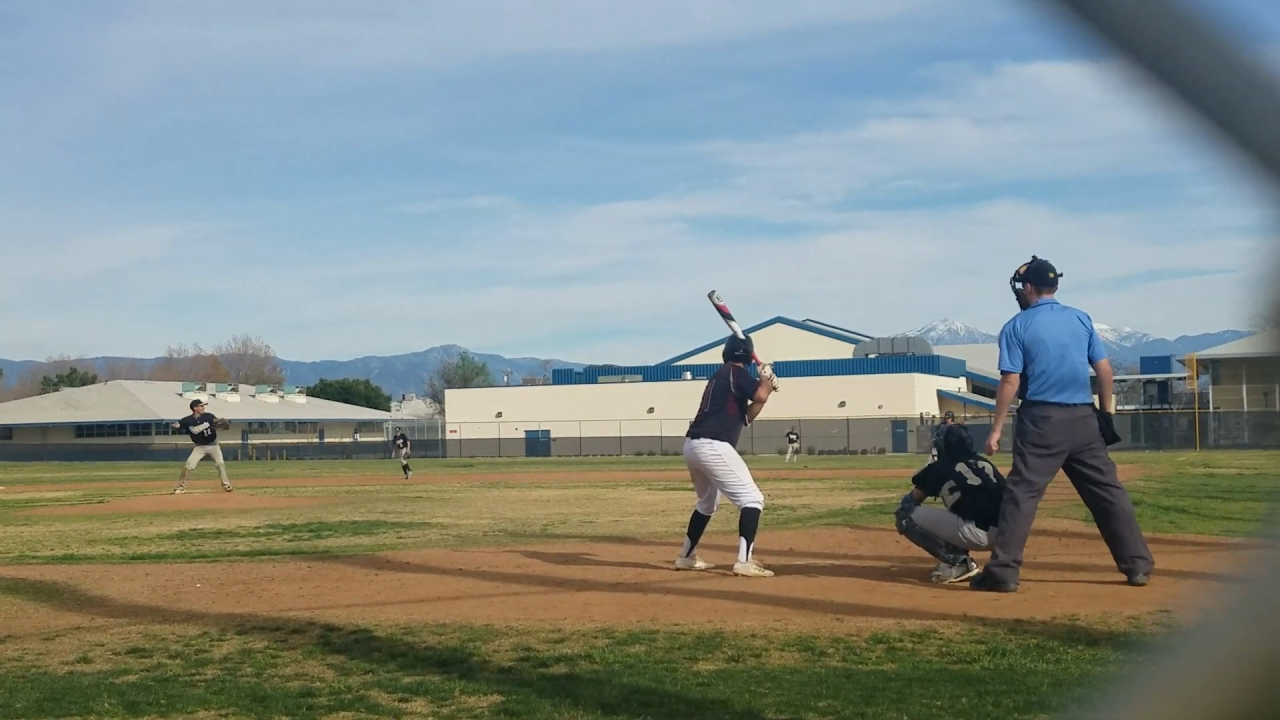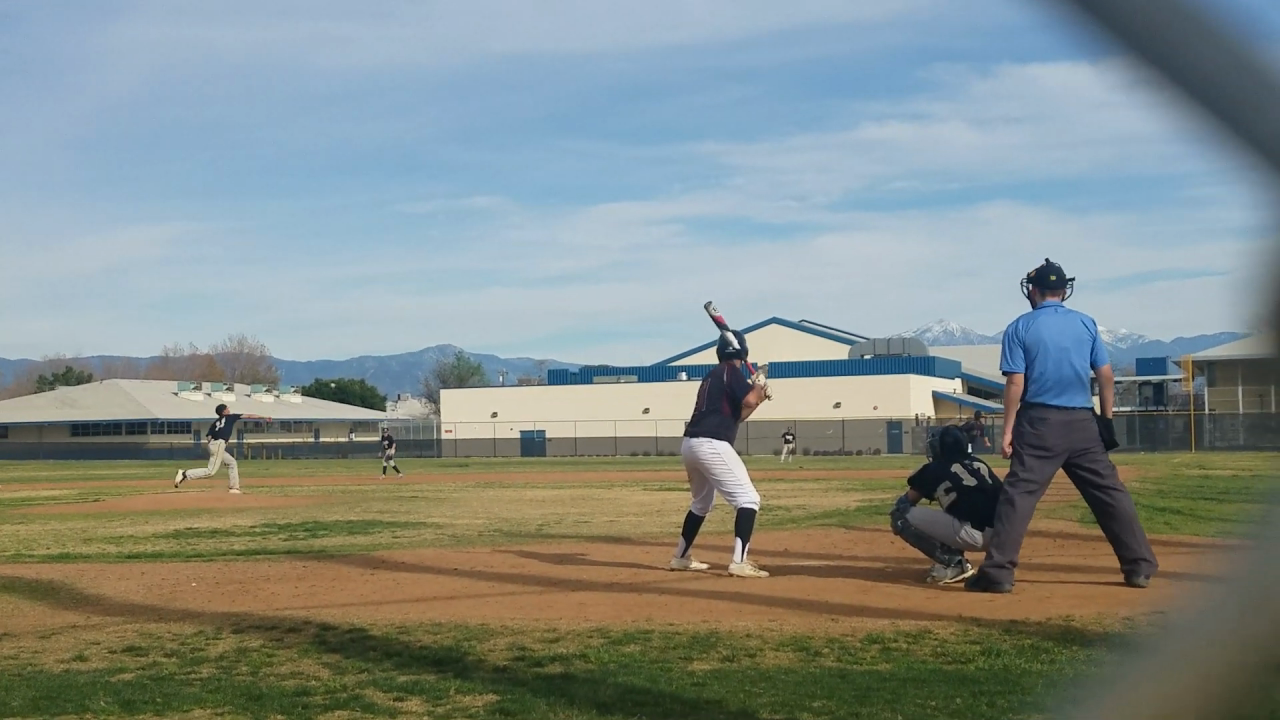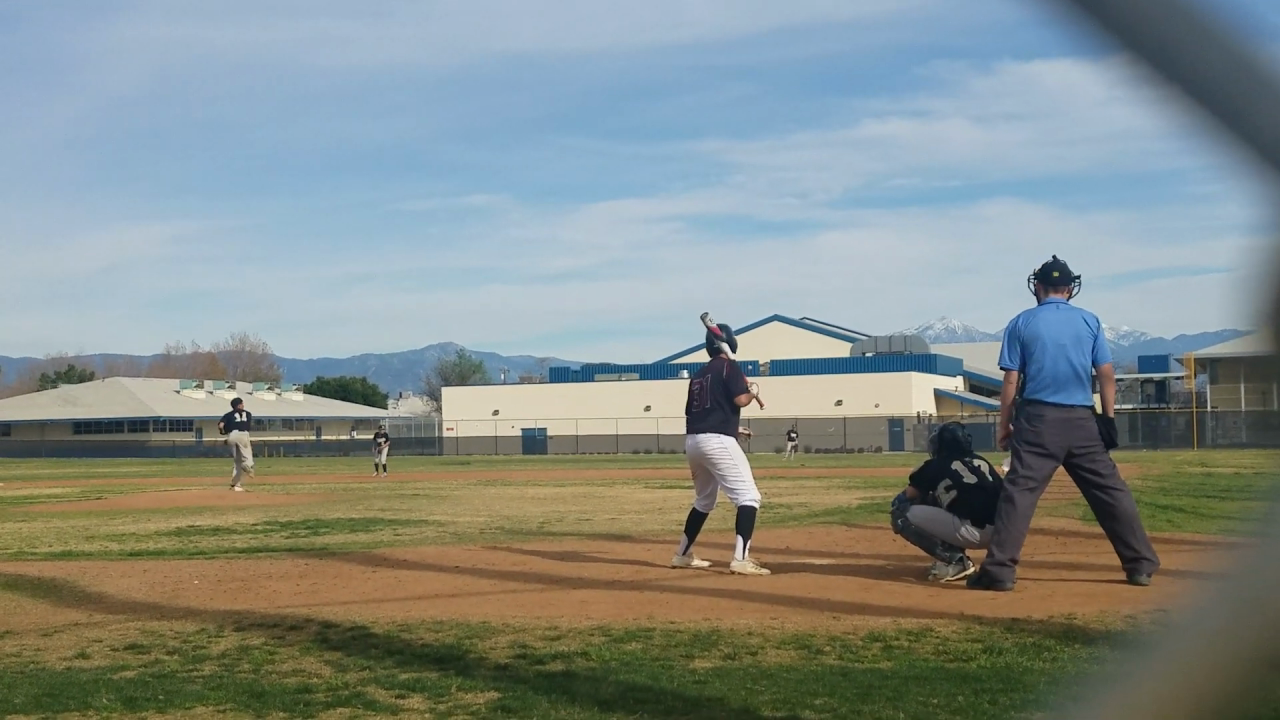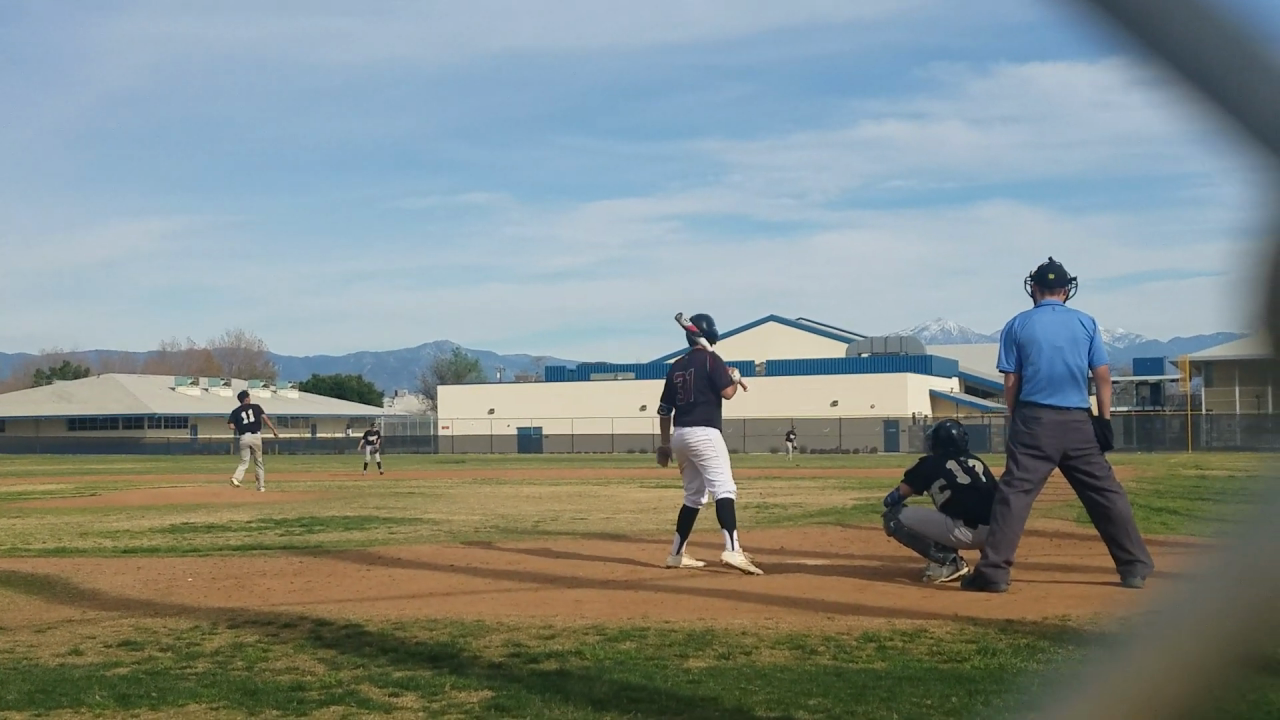
dt=0.3s
person 1, frame 1
left shoulder: (1016, 326)
right shoulder: (1082, 319)
left elbow: (1012, 382)
right elbow: (1104, 370)
left wrist: (997, 428)
right wrist: (1105, 414)
left hip: (1041, 419)
right hip: (1083, 417)
left knee: (1022, 493)
right knee: (1107, 490)
left ankle: (1002, 571)
right ankle: (1137, 564)
person 1, frame 2
left shoulder: (1020, 327)
right shoulder: (1086, 323)
left elbow: (1016, 384)
right elbow: (1106, 375)
left wrist: (1008, 429)
right wrist: (1107, 419)
left hip: (1039, 422)
right hip: (1083, 421)
left knee: (1019, 494)
right knee: (1109, 492)
left ankle: (997, 572)
right ankle: (1140, 567)
person 1, frame 3
left shoulder: (1021, 323)
right shoulder: (1089, 321)
left elbow: (1012, 380)
right elbow: (1106, 374)
left wrist: (1004, 424)
right wrist: (1108, 418)
left hip: (1037, 419)
right hip: (1082, 420)
left knee: (1019, 491)
right knee: (1110, 491)
left ankle: (999, 570)
right ankle: (1141, 565)
person 1, frame 4
left shoulder: (1017, 325)
right shoulder: (1086, 322)
left elbow: (1011, 383)
right elbow: (1102, 376)
left wrist: (1016, 423)
right wrist: (1104, 420)
left hip: (1034, 420)
right hip: (1079, 421)
left knee: (1015, 493)
right knee: (1105, 493)
left ankle: (993, 572)
right ankle: (1135, 568)
person 2, frame 1
left shoulder: (719, 376)
right shoulder: (736, 372)
left elbow: (746, 416)
right elbow: (760, 396)
left wrist: (766, 388)
right wrist: (766, 379)
left hip: (693, 446)
right hip: (713, 447)
left knee: (707, 503)
right knee: (751, 498)
left ankle: (686, 557)
right ankle: (744, 561)
person 2, frame 2
left shoulder: (712, 375)
right shoulder: (731, 371)
left elbow: (734, 415)
right elbow: (749, 401)
left wrist: (759, 395)
right wrist: (759, 387)
left hip: (690, 445)
right hip: (712, 446)
left knee: (701, 504)
right knee: (748, 499)
left ankle: (681, 557)
right ankle: (739, 562)
person 2, frame 3
left shoulder: (698, 375)
right shoulder: (729, 366)
right elbow: (741, 400)
right wrist: (753, 392)
left hip: (693, 441)
right hip: (718, 441)
left knee: (704, 501)
right knee: (748, 496)
left ankle: (683, 554)
right ankle: (741, 558)
person 2, frame 4
left shoulder: (676, 366)
right shoulder: (710, 359)
left elbow: (665, 408)
right elbow: (728, 392)
left wrist: (665, 443)
right wrist: (735, 378)
left hip: (680, 434)
right hip: (704, 433)
left knee: (694, 495)
right knee: (724, 488)
left ankle: (677, 554)
right ankle: (733, 550)
person 3, frame 1
left shoulder: (939, 468)
right shoulder: (985, 464)
left elbow: (909, 502)
left hip: (978, 534)
left knee: (905, 515)
left ankle: (957, 562)
person 3, frame 2
left shoulder: (934, 469)
right shoulder: (980, 464)
left elbow: (903, 504)
left hip: (972, 534)
left knee: (900, 515)
left ankle: (952, 563)
person 3, frame 3
left shoulder: (935, 466)
right shoulder: (981, 462)
left elbow: (900, 502)
left hip: (974, 532)
left knee: (900, 514)
left ankle: (953, 560)
person 3, frame 4
left shoulder: (930, 463)
right shoulder: (976, 462)
left elbow: (891, 500)
left hip: (966, 532)
left knee: (892, 517)
left ankle: (946, 561)
